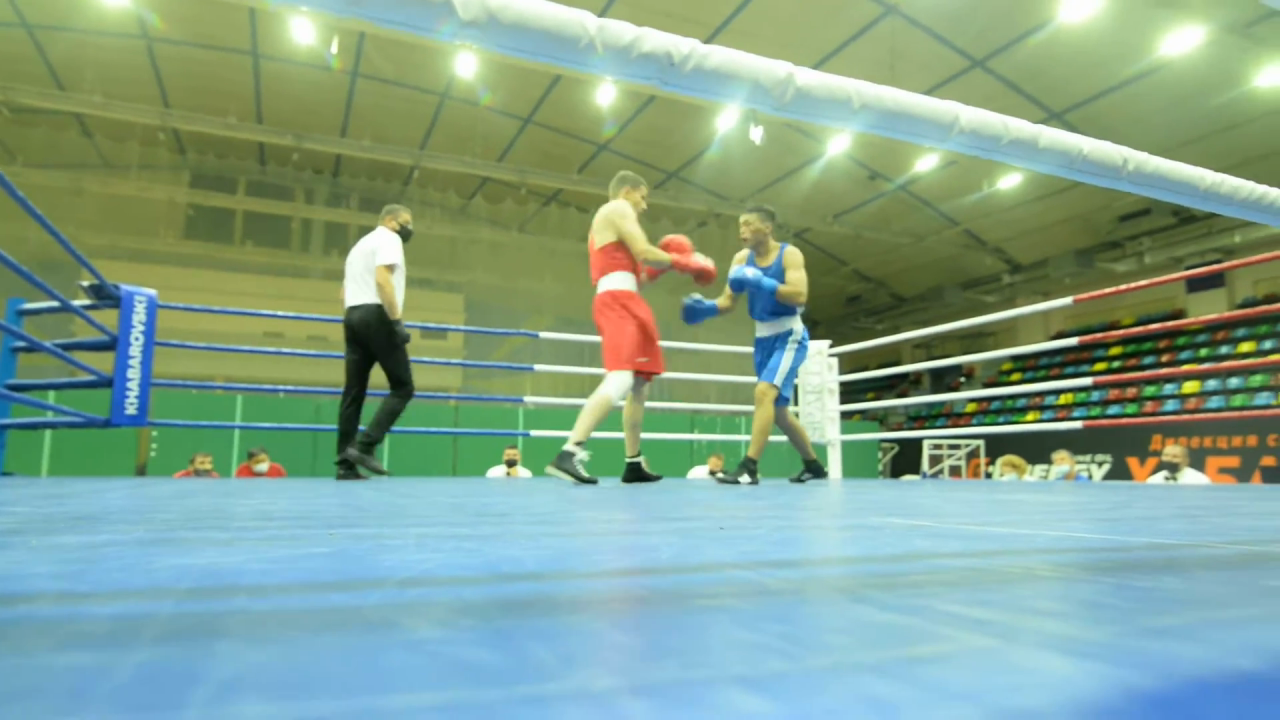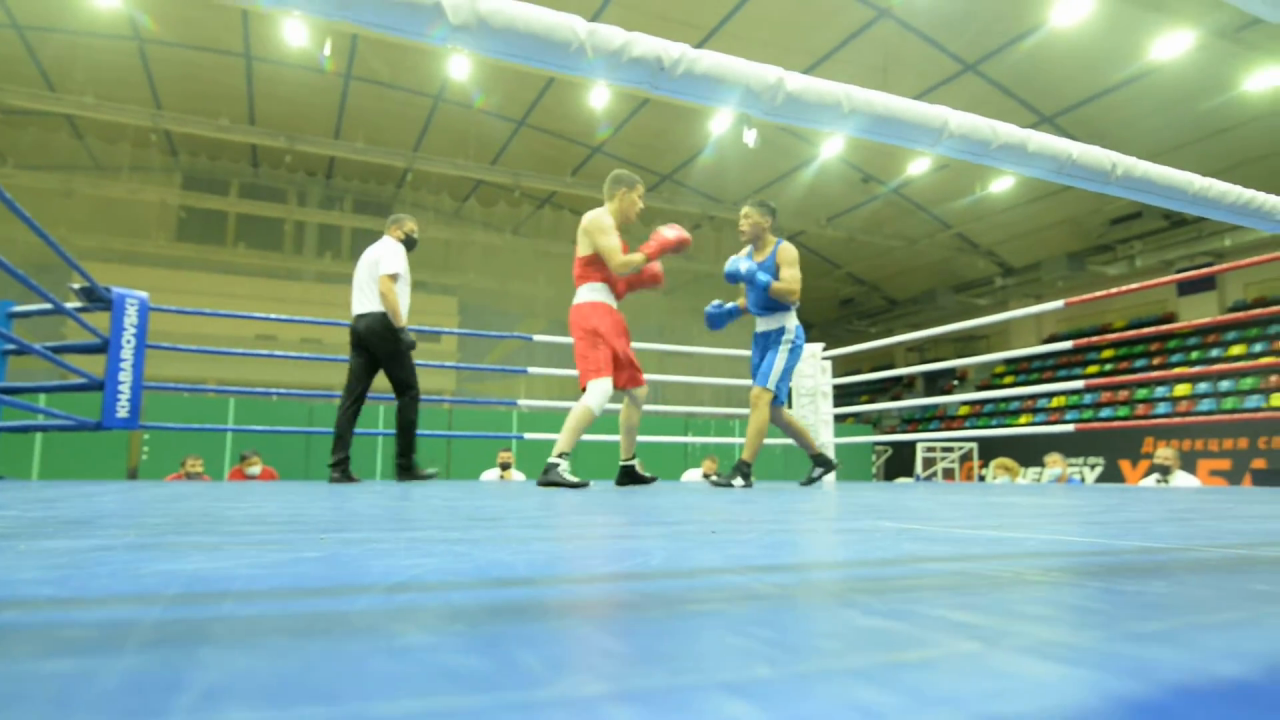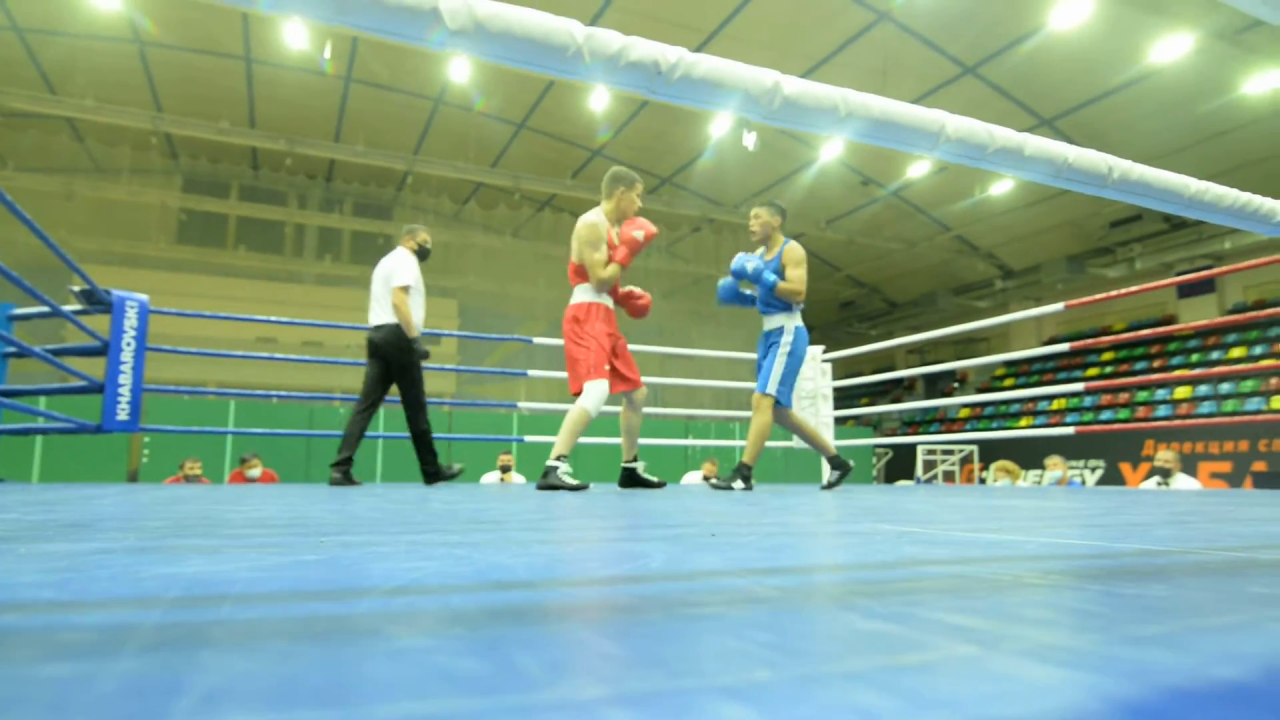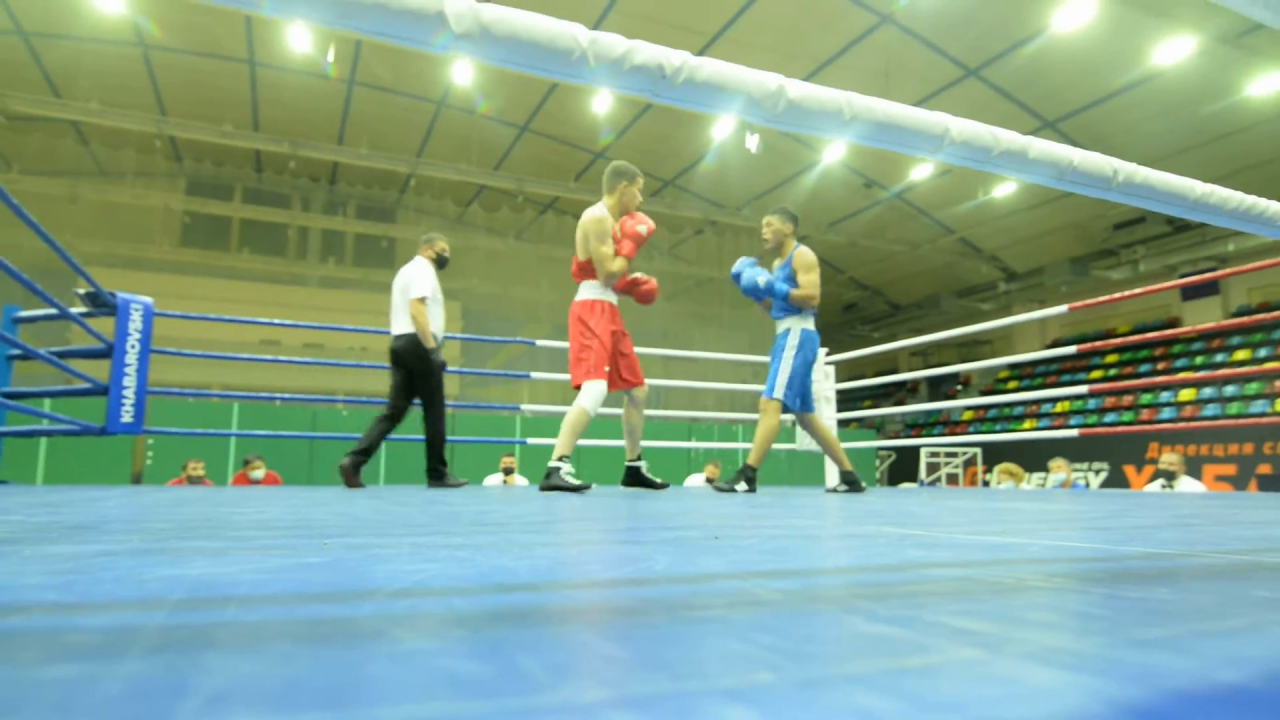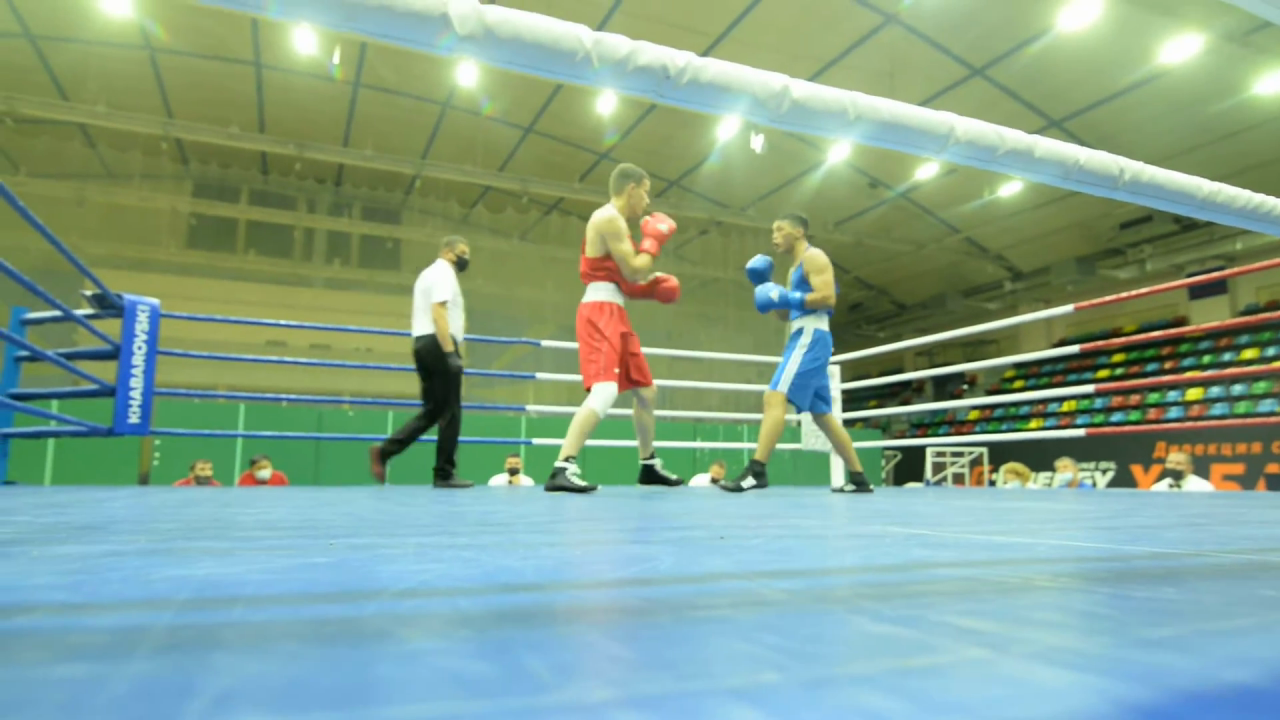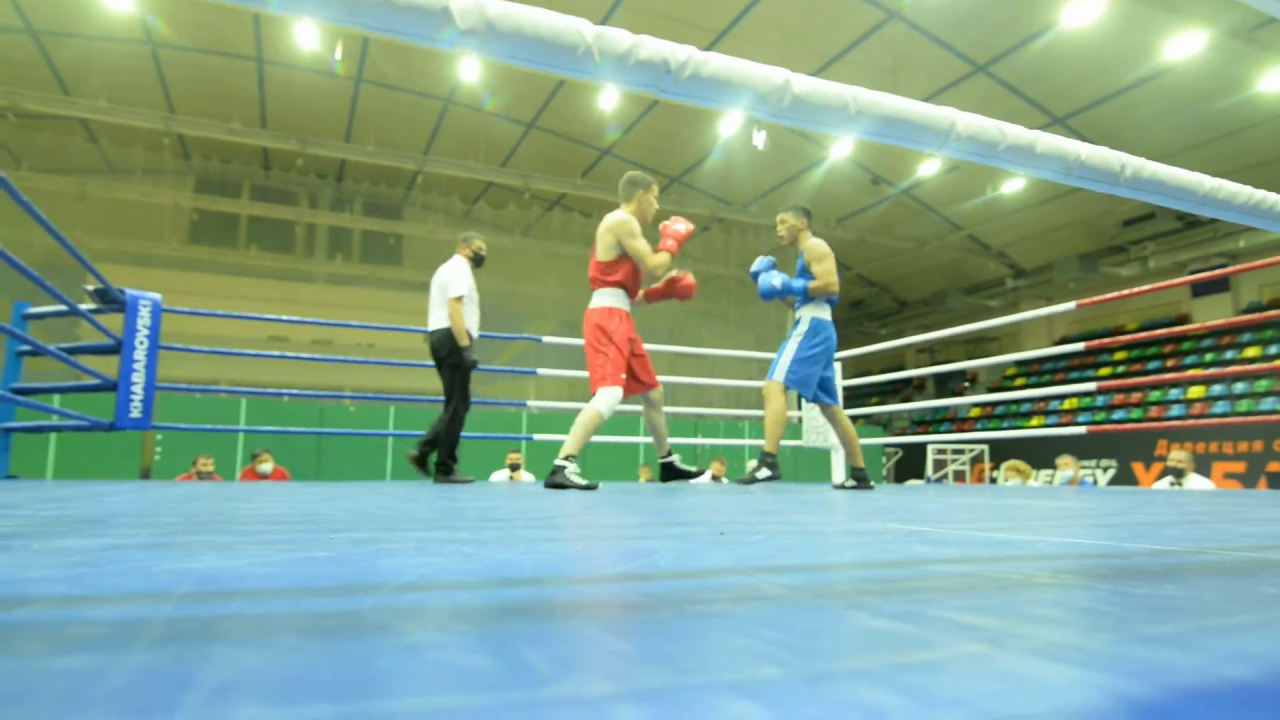
dt=0.1s
person 1, frame 1
left shoulder: (603, 229)
right shoulder: (618, 209)
right elbow: (643, 256)
left wrist: (666, 257)
right wrist: (684, 263)
left hip: (611, 302)
right hip: (618, 301)
left knee: (638, 385)
right knee: (620, 378)
left ankle: (634, 463)
right ankle: (569, 453)
person 1, frame 2
left shoulder: (610, 225)
right shoulder: (597, 219)
right elbow: (621, 267)
left wrist: (640, 276)
right wrist: (658, 246)
left hip: (607, 317)
right hip: (593, 313)
left knee: (636, 391)
right knee: (600, 389)
left ankle: (628, 467)
right ankle: (555, 465)
person 1, frame 3
left shoulder: (610, 228)
right shoulder: (593, 224)
right elbow: (598, 280)
left wrist: (622, 295)
right wrist: (630, 250)
left hip: (603, 319)
right hip: (588, 316)
left knee: (636, 393)
right knee: (597, 392)
left ankle: (631, 469)
right ankle: (554, 468)
person 1, frame 4
left shoulder: (607, 220)
right shoulder: (598, 217)
right elbow: (605, 274)
left wrist: (630, 284)
right wrist: (631, 242)
left hip: (606, 313)
right hip: (593, 311)
left knee: (637, 391)
right knee: (595, 389)
left ankle: (634, 468)
right ankle: (556, 468)
person 1, frame 5
left shoulder: (617, 221)
right shoulder: (609, 218)
right elbow: (632, 271)
left wrist: (649, 286)
right wrist: (653, 242)
left hip: (614, 315)
right hip: (601, 313)
left knee: (646, 391)
right knee: (605, 391)
left ankle: (649, 466)
right ankle: (562, 469)
person 1, frame 6
left shoulder: (628, 226)
right shoulder: (620, 222)
right elbow: (652, 266)
left wrist: (664, 290)
right wrist: (673, 242)
left hip: (620, 322)
right hip: (608, 319)
left knee: (653, 392)
right knee: (610, 394)
left ankle: (667, 462)
right ankle: (562, 466)
person 2, frame 1
left shoulder: (790, 254)
right shoulder: (742, 259)
left elbow: (799, 296)
right elbow: (727, 301)
left wrist: (760, 281)
right wrist: (705, 307)
left hip: (790, 337)
right hip: (763, 341)
left knee: (764, 393)
right knee: (779, 413)
left ankle: (748, 468)
right ankle: (813, 465)
person 2, frame 2
left shoulder: (785, 251)
right shoulder: (746, 253)
left elbow: (791, 294)
left wrist: (754, 276)
right wrist: (728, 310)
left hip: (785, 335)
right hip: (763, 336)
left knee: (760, 398)
right knee: (773, 411)
left ankle: (742, 471)
right ankle: (820, 459)
person 2, frame 3
left shoulder: (792, 250)
right shoulder: (759, 254)
left elbow: (797, 294)
left wrist: (760, 275)
right wrist: (740, 295)
left hip: (788, 335)
right hip: (769, 336)
left knee: (762, 400)
right knee: (781, 413)
left ankle: (743, 474)
right ankle: (837, 463)
person 2, frame 4
left shoulder: (802, 254)
right shoulder: (778, 264)
left elbow: (811, 298)
right elbow: (772, 307)
left wrist: (770, 286)
right wrist: (754, 285)
left hip: (798, 337)
right hip: (788, 339)
left knee: (770, 403)
right knee: (805, 417)
left ankle: (746, 477)
right ankle: (850, 477)
person 2, frame 5
left shoulder: (813, 256)
right shoulder: (796, 266)
left elbow: (828, 298)
right elbow: (785, 313)
left wrist: (786, 297)
right wrist: (764, 284)
left hip: (811, 337)
right hip: (806, 339)
left knee: (775, 398)
right knee: (823, 416)
left ankle: (755, 472)
right ankle: (858, 479)
person 2, frame 6
left shoulder: (814, 246)
right shoulder: (806, 252)
left elbow: (831, 287)
right elbow: (797, 301)
left wrist: (785, 284)
right wrist: (773, 286)
left hip: (813, 329)
right hip: (822, 332)
left knee: (773, 387)
right knee: (831, 408)
left ankle: (768, 462)
right ankle: (860, 474)
person 3, frame 1
left shoulder: (360, 245)
right shoulder: (389, 239)
left elbow: (346, 292)
right elbow: (382, 279)
left wrist: (348, 331)
right wrist: (397, 322)
left hip: (354, 317)
right hip: (376, 316)
left knee: (353, 392)
right knee: (403, 388)
left ankle: (346, 464)
right ankle: (364, 446)
person 3, frame 2
left shoulder: (369, 252)
right shoulder: (392, 249)
right elbow: (386, 287)
right wrist: (402, 329)
left hip: (360, 324)
right hip: (381, 325)
left knee: (353, 397)
right knee: (409, 394)
left ankle: (338, 467)
right ankle: (405, 466)
person 3, frame 3
left shoulder: (385, 262)
right shoulder: (405, 260)
right elbow: (399, 300)
right wrist: (415, 339)
left hip: (377, 335)
right hip: (397, 336)
left knee: (367, 403)
right knee: (415, 406)
left ankle: (341, 468)
right ankle: (432, 470)
person 3, frame 4
left shoulder: (406, 271)
right shoulder: (423, 271)
right elbow: (417, 310)
right wrist: (433, 349)
left hip: (399, 343)
right hip: (418, 344)
left knee: (394, 411)
right knee: (434, 410)
left ankle: (354, 460)
right ankle: (437, 473)
person 3, frame 5
left shoulder: (429, 274)
right shoulder: (444, 274)
right elbow: (439, 315)
right wrist: (451, 354)
left hip: (422, 345)
right hip: (438, 346)
left knee: (432, 412)
right knee: (449, 411)
left ankle: (385, 449)
right ankle: (444, 474)
person 3, frame 6
left shoulder: (448, 270)
right shoulder: (459, 270)
right elbow: (454, 310)
right wrist: (466, 348)
left hip: (442, 340)
right hip: (452, 340)
left knee: (456, 405)
right knee: (457, 407)
left ankle: (422, 451)
right ankle: (443, 468)
